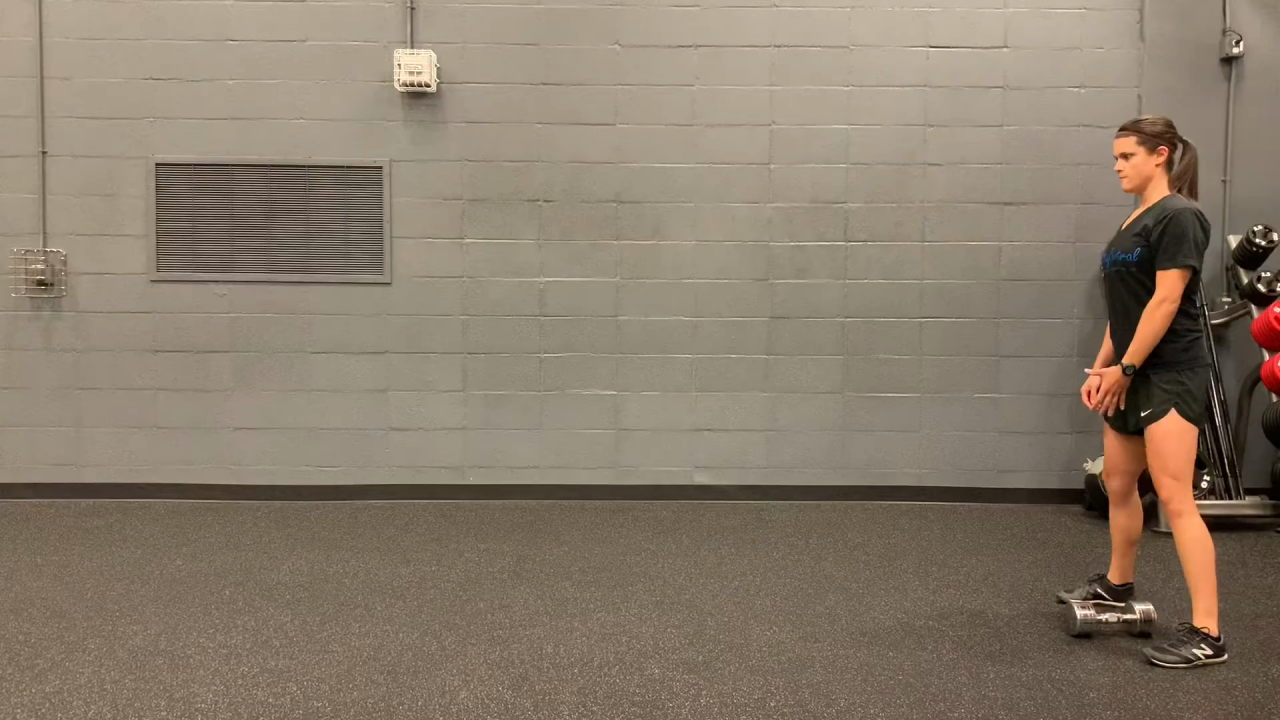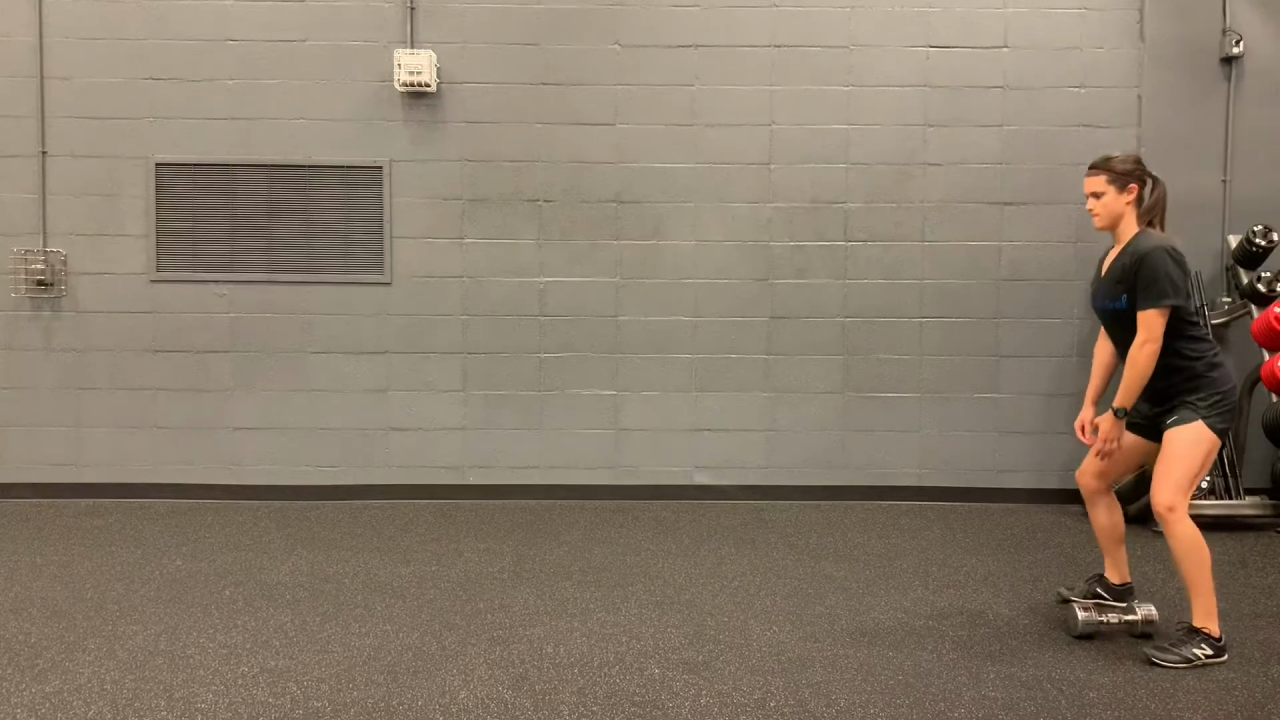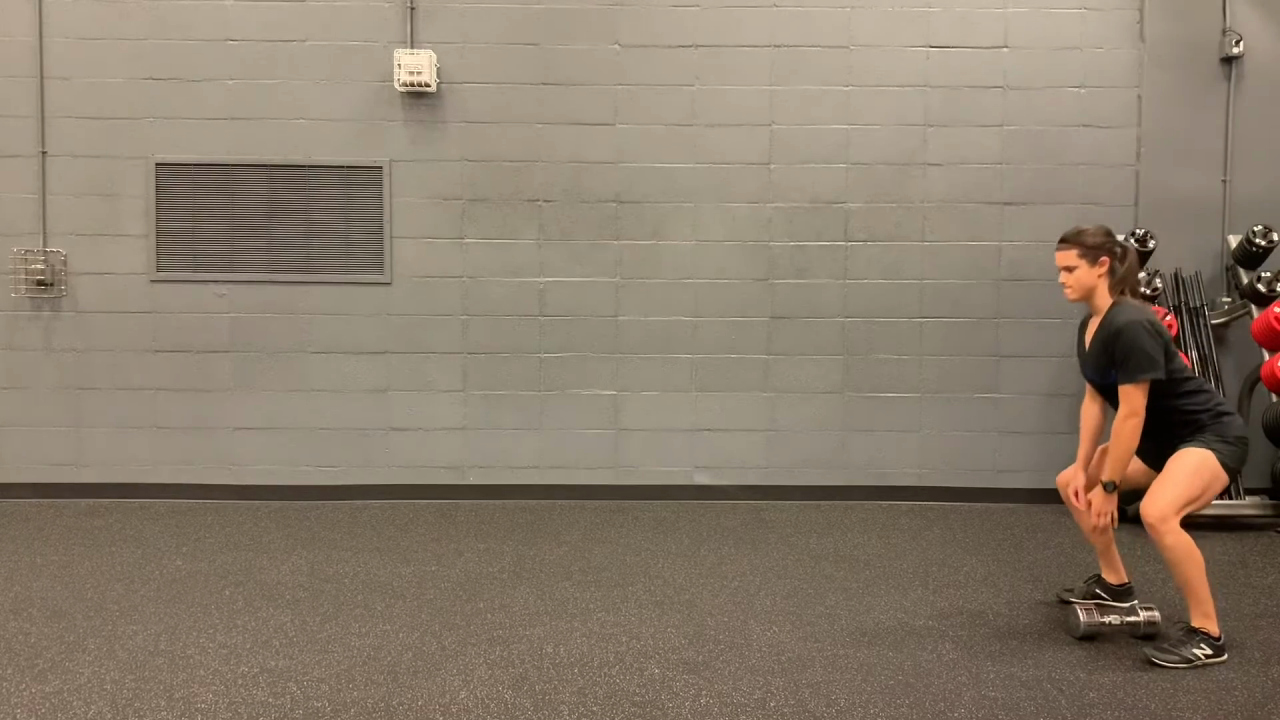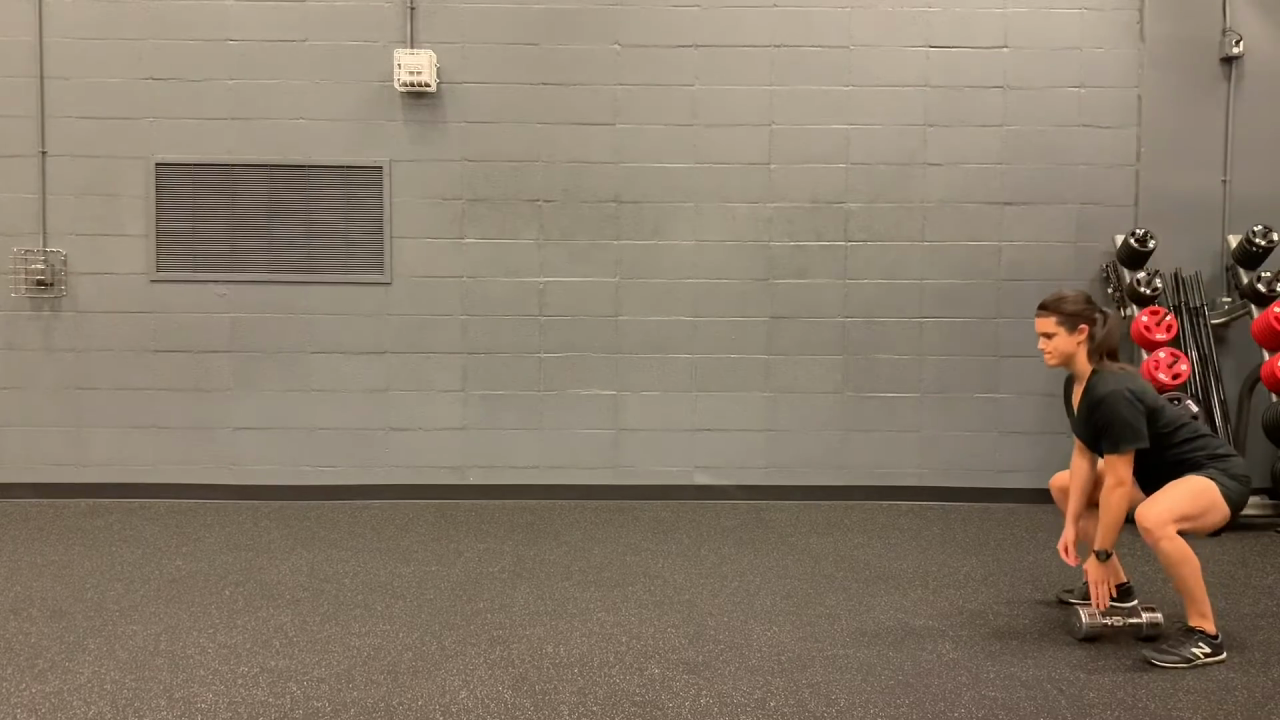
dt=0.4s
person 1, frame 1
left shoulder: (1179, 217)
right shoulder: (1135, 219)
left elbow: (1166, 302)
left wrist: (1123, 369)
right wrist: (1100, 366)
left hip: (1170, 378)
right hip: (1134, 376)
left knee: (1174, 498)
right knee: (1117, 485)
left ankle: (1207, 634)
right ankle: (1117, 586)
person 1, frame 2
left shoulder: (1153, 254)
right shoulder: (1109, 260)
left elbow: (1149, 342)
right elbow: (1108, 338)
left wrist: (1116, 415)
right wrist: (1089, 405)
left hip: (1201, 395)
right hip: (1156, 399)
left knee: (1166, 502)
right knee: (1092, 480)
left ankle: (1208, 635)
right ankle: (1115, 583)
person 1, frame 3
left shoulder: (1130, 326)
right shoulder: (1088, 326)
left elbow: (1132, 415)
right elbow: (1094, 401)
left wrist: (1108, 489)
right wrist: (1082, 471)
left hip: (1213, 436)
right hip: (1162, 438)
left knee: (1157, 512)
right knee: (1069, 485)
left ankle: (1207, 634)
right ankle: (1115, 584)
person 1, frame 4
left shoulder: (1113, 393)
right shoulder: (1074, 385)
left elbow: (1118, 484)
right elbow: (1084, 456)
left wrist: (1100, 556)
right wrist: (1071, 525)
left hip: (1218, 476)
right hip: (1161, 475)
left knee: (1152, 519)
right knee: (1062, 485)
left ankle: (1204, 634)
right ankle: (1115, 585)
